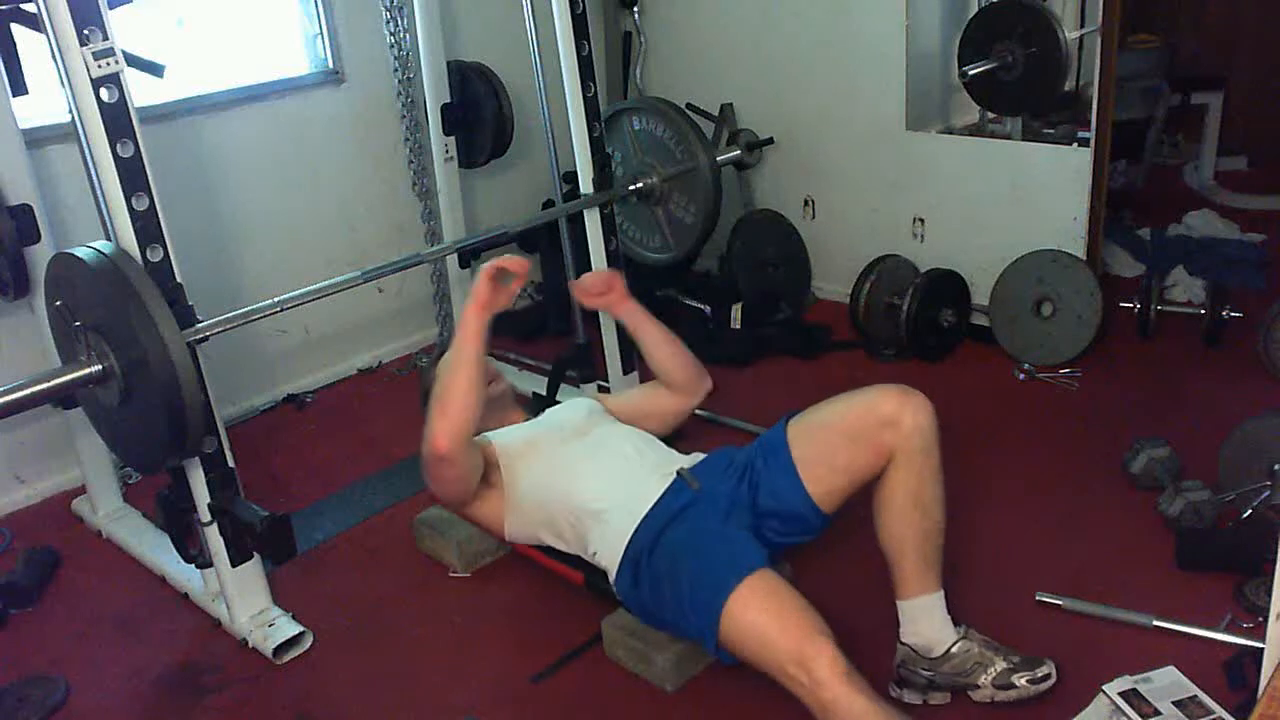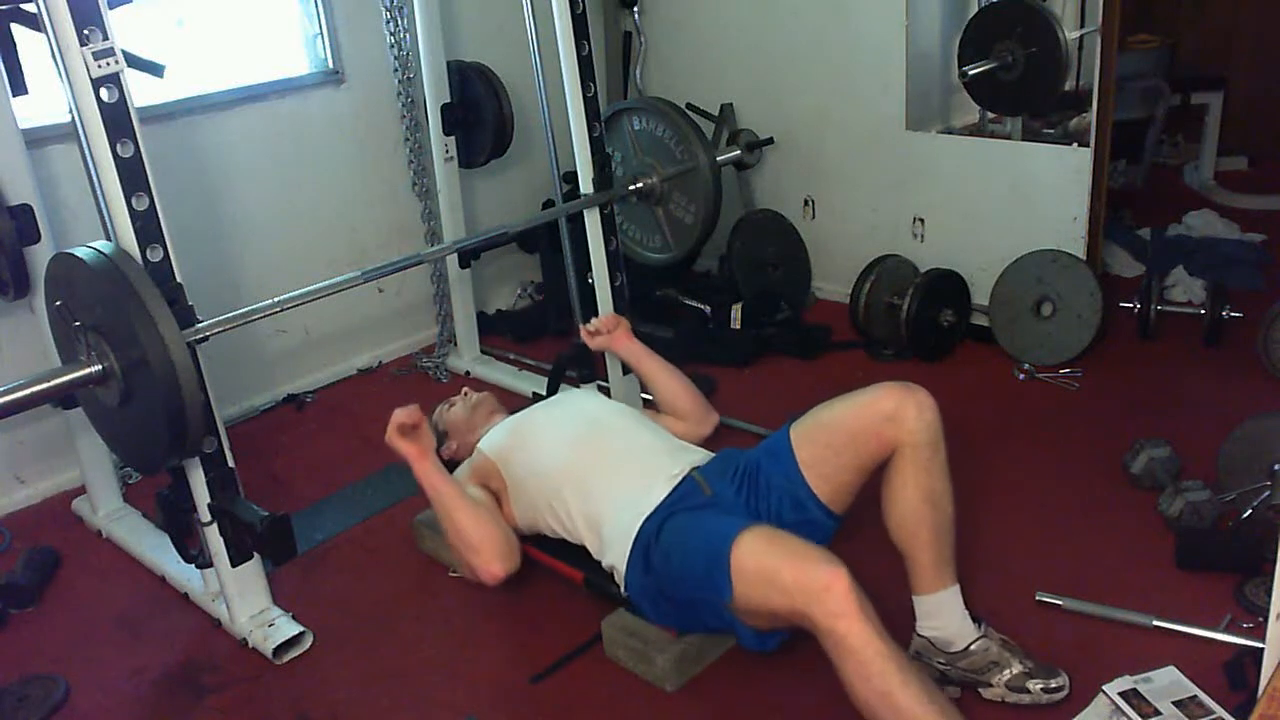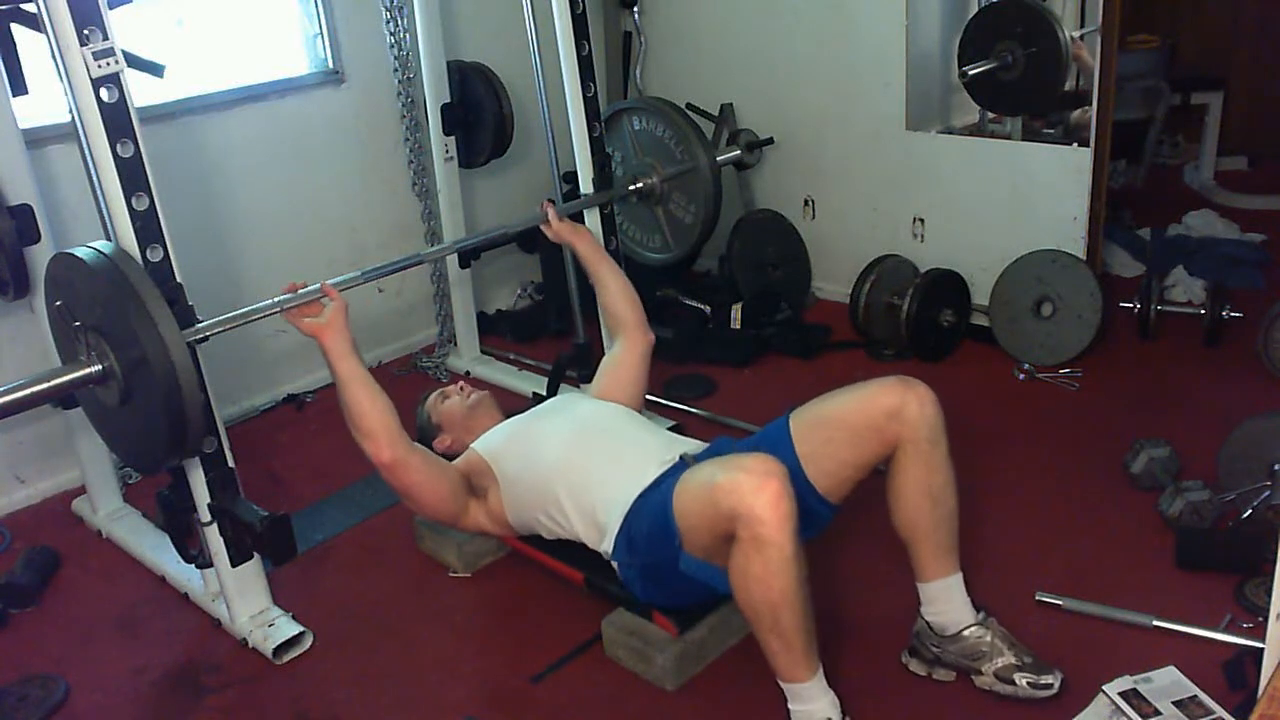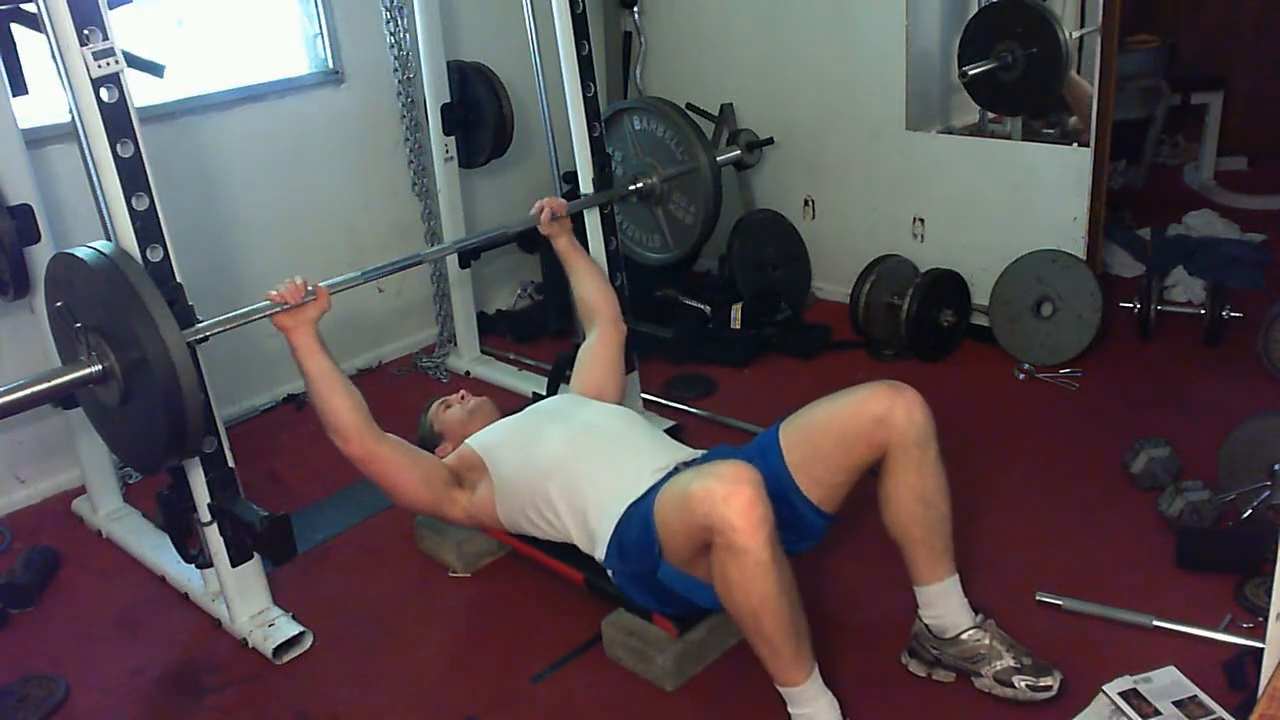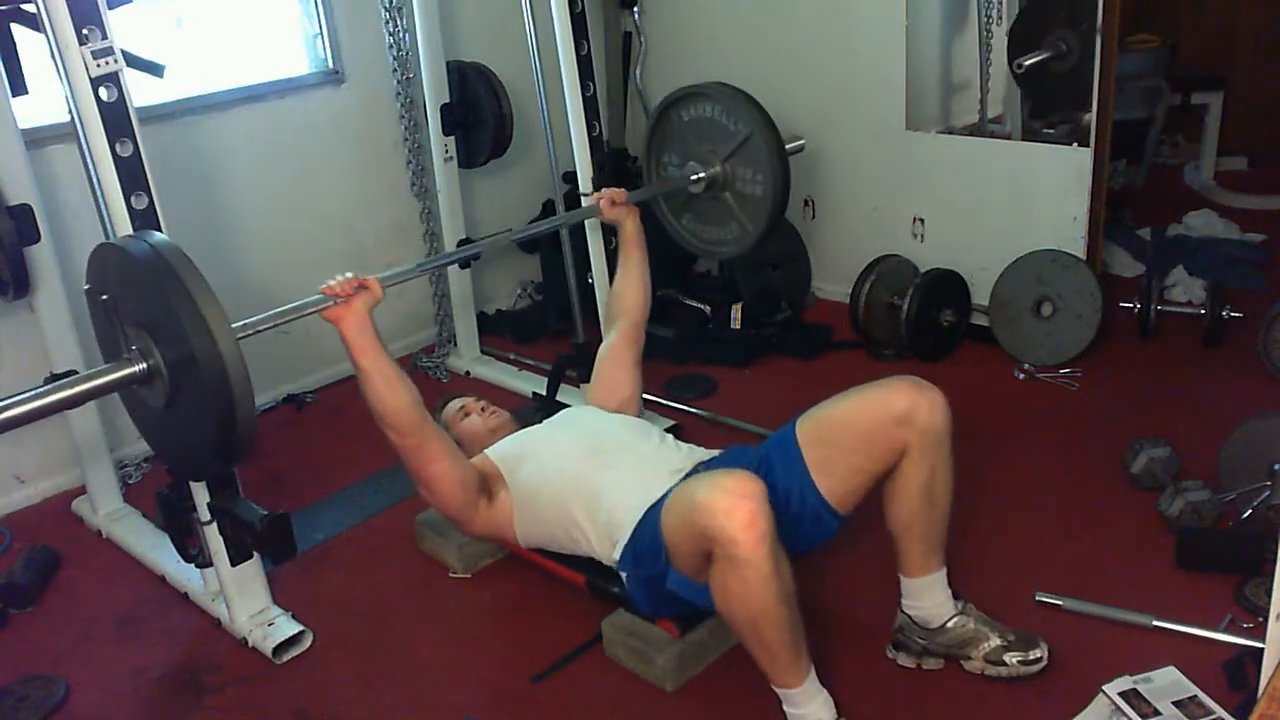
dt=1s
person 1, frame 1
left shoulder: (578, 410)
right shoulder: (477, 474)
left elbow: (690, 388)
right elbow: (441, 443)
left wrist: (623, 307)
right wrist: (475, 315)
left hip: (717, 479)
right hip: (656, 536)
left knee: (903, 413)
right knee: (819, 668)
left ankle: (930, 648)
person 1, frame 2
left shoulder: (569, 407)
right shoulder: (474, 474)
left elbow: (698, 420)
right elbow: (494, 563)
left wrist: (626, 346)
right wrist: (421, 462)
left hip: (729, 478)
right hip: (661, 535)
left knee: (905, 409)
right knee: (829, 589)
left ankle: (947, 641)
person 1, frame 3
left shoulder: (574, 407)
right shoulder: (471, 482)
left elbow: (635, 334)
right elbow: (388, 452)
left wrist: (580, 240)
right wrist: (334, 338)
left hip: (713, 470)
right hip: (652, 531)
left knee: (907, 404)
right knee: (760, 490)
left ankle: (947, 626)
person 1, frame 4
left shoulder: (571, 406)
right shoulder: (466, 477)
left elbow: (608, 327)
right elbow: (360, 439)
left wrist: (564, 239)
right wrist: (303, 334)
left hip: (708, 475)
right hip: (646, 532)
left knee: (895, 409)
right knee: (734, 494)
left ankle: (946, 629)
person 1, frame 5
left shoulder: (588, 416)
right shoulder: (482, 489)
left elbow: (625, 332)
right elbow: (407, 432)
left wrist: (629, 228)
right wrist: (356, 325)
left hip: (730, 472)
right hip: (661, 536)
left knee: (915, 408)
right knee: (735, 506)
left ankle: (929, 619)
